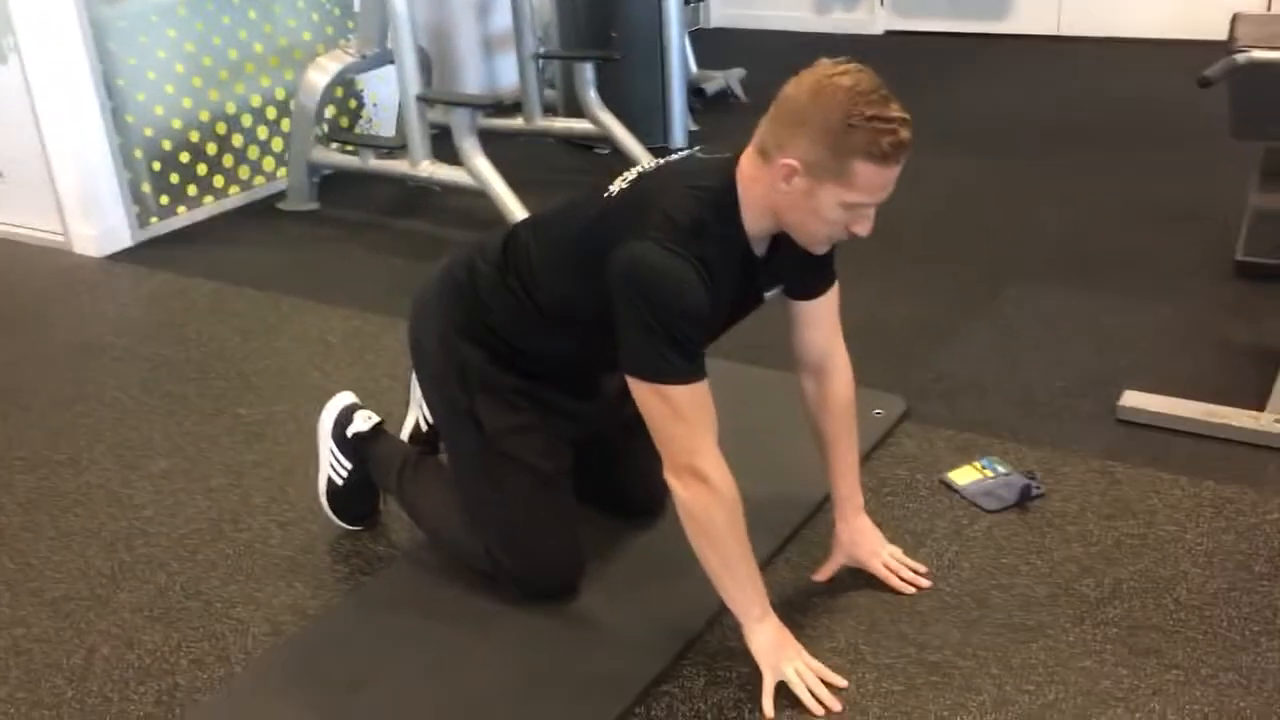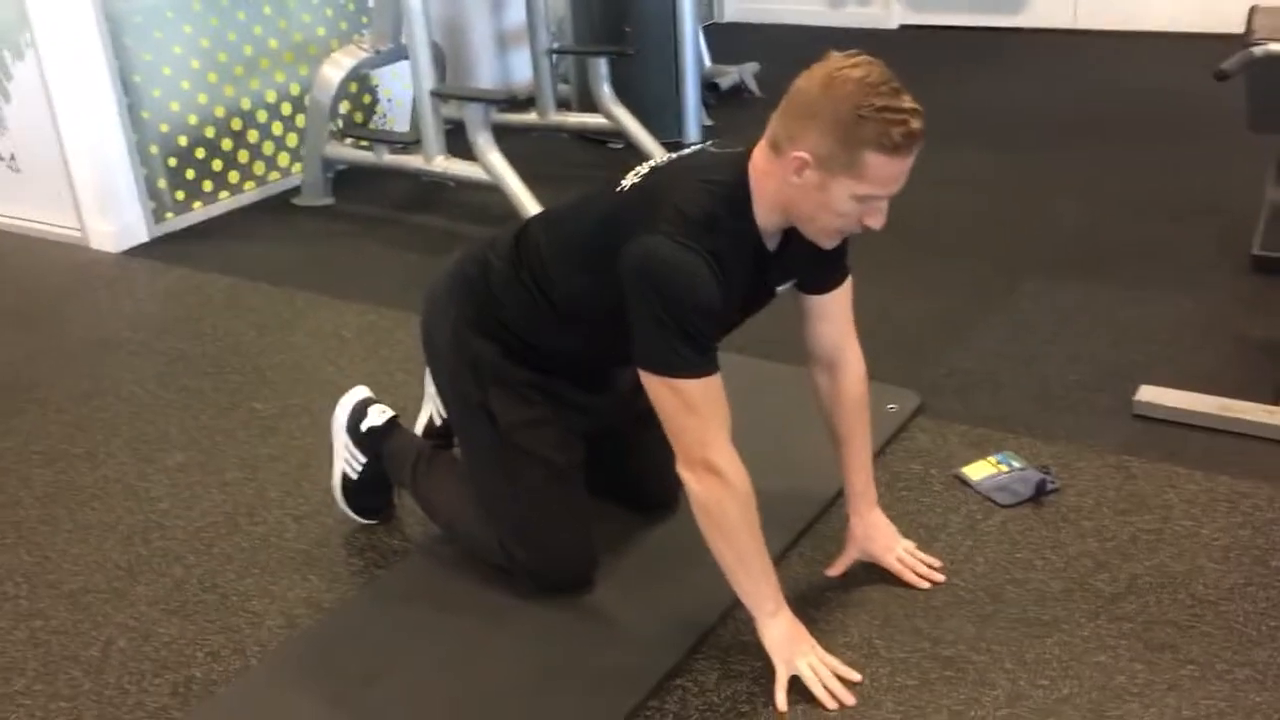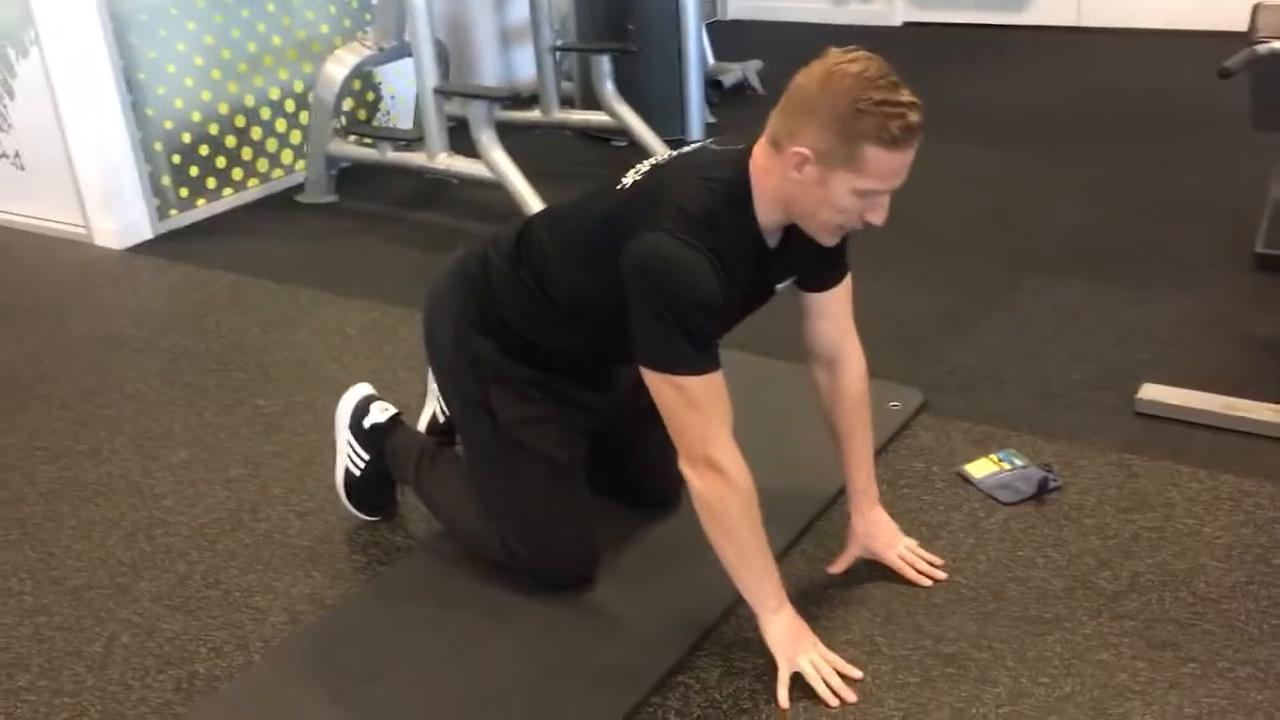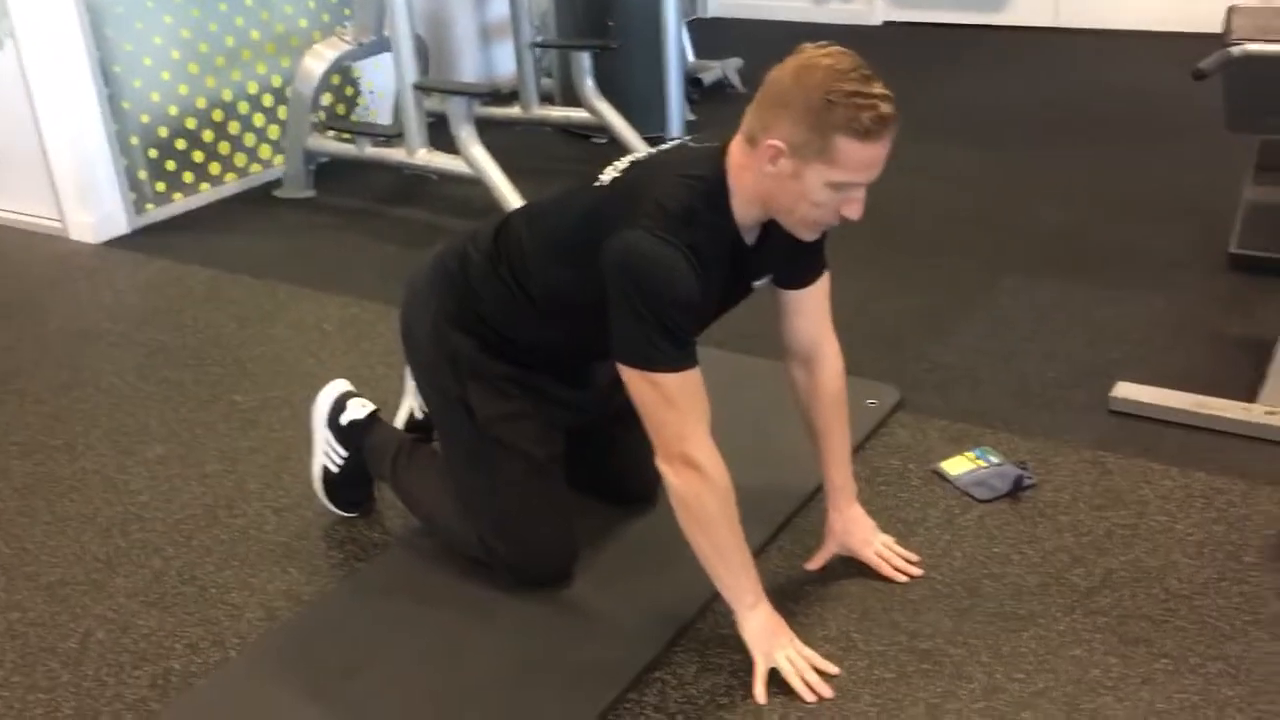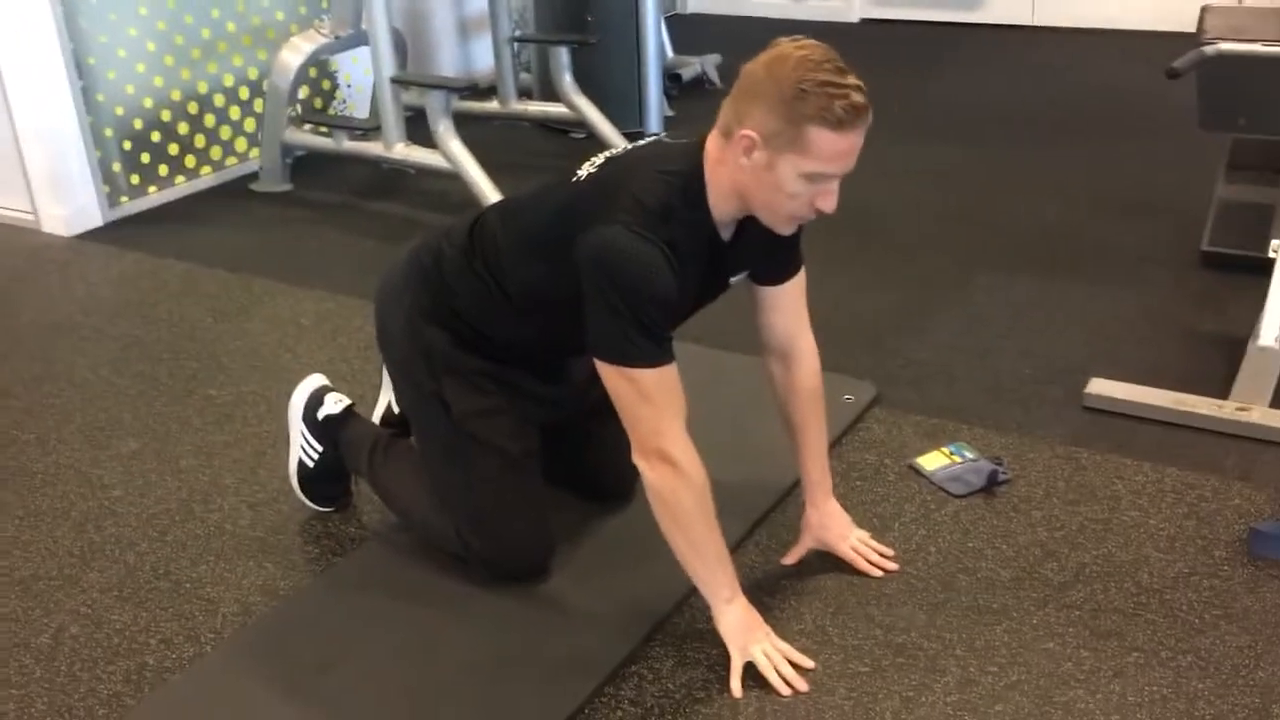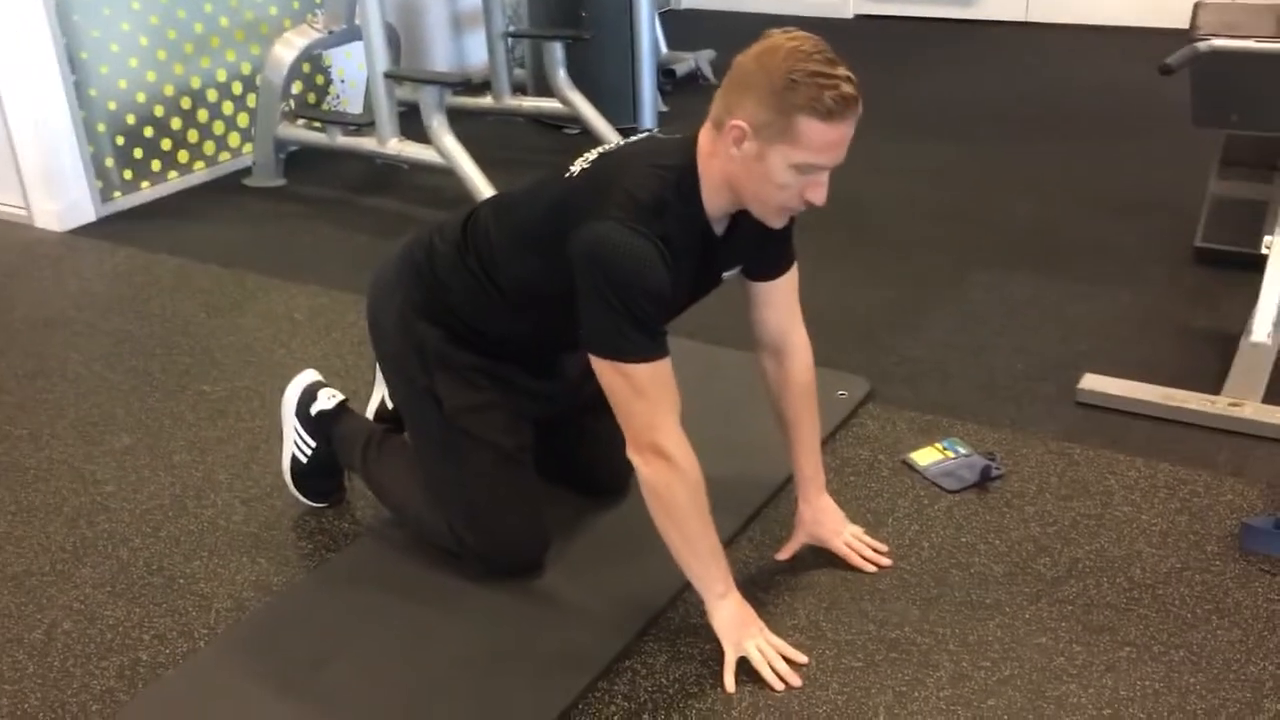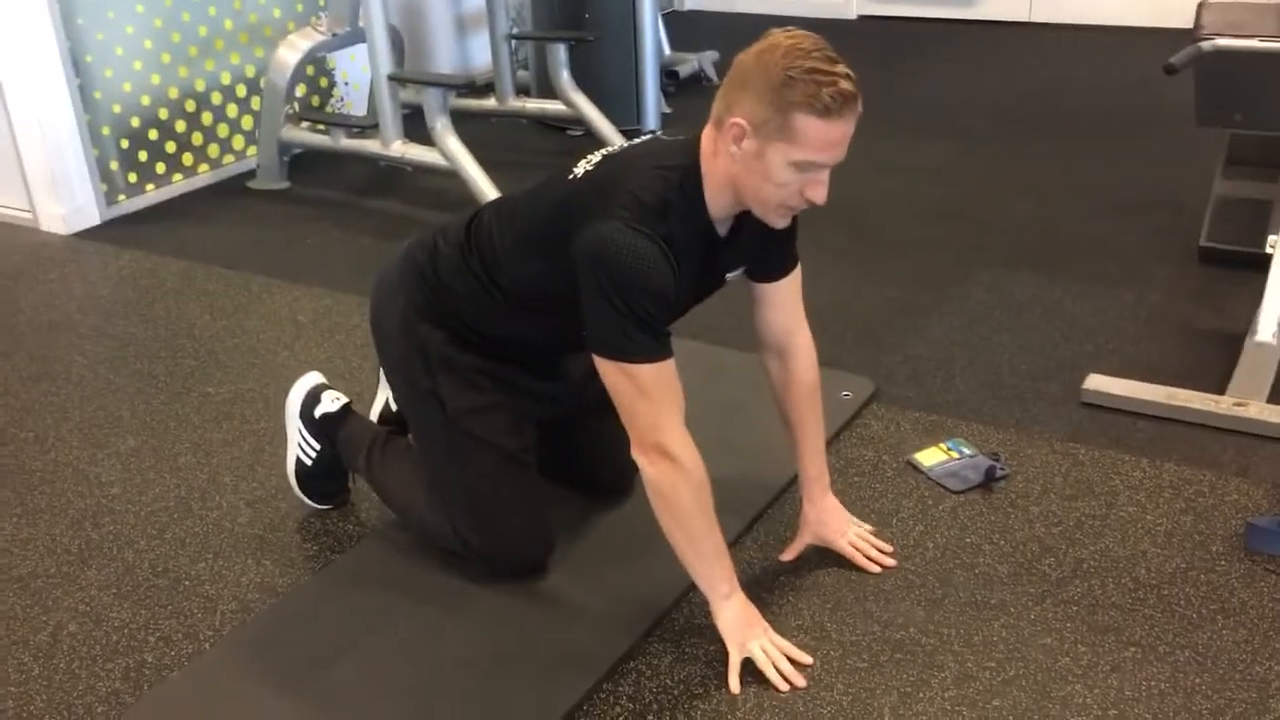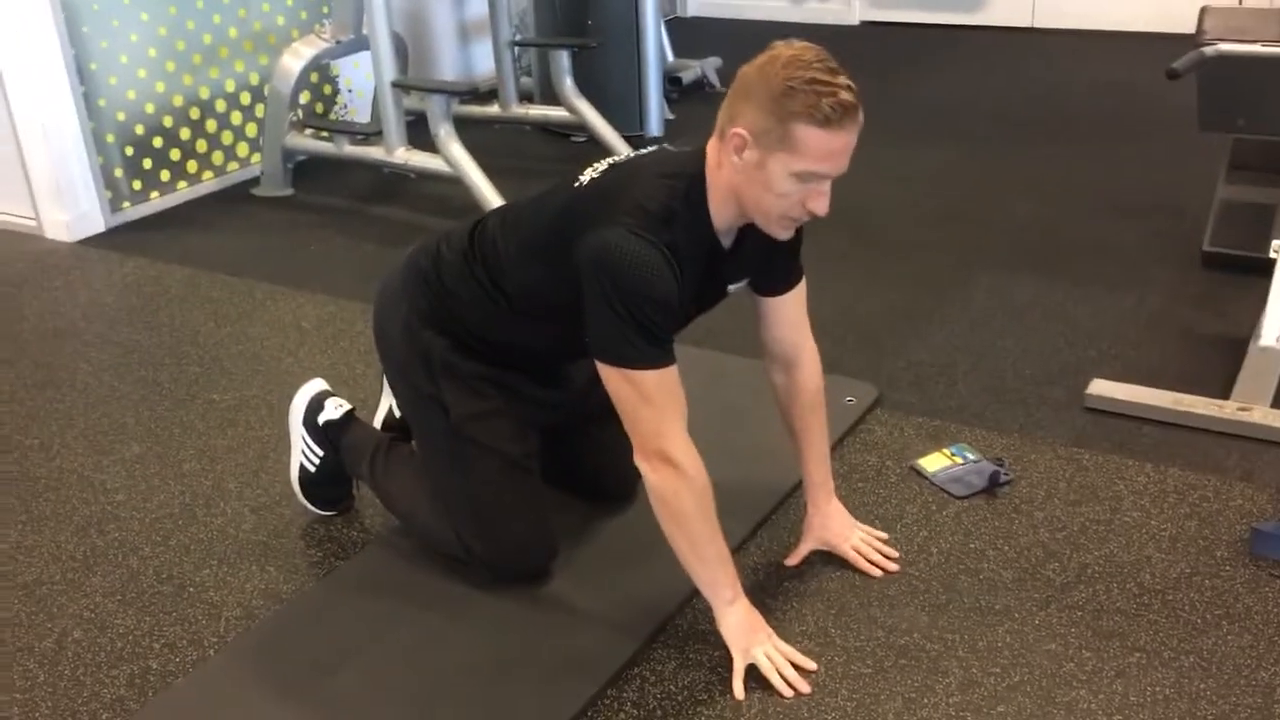
dt=0.1s
person 1, frame 1
left shoulder: (795, 210)
right shoulder: (663, 257)
left elbow: (824, 365)
right elbow: (694, 470)
left wrist: (852, 520)
right wrist: (762, 627)
left hip: (572, 344)
right hip: (476, 339)
left knee: (639, 498)
right knee: (542, 569)
left ankle: (449, 419)
right ankle: (368, 446)
person 1, frame 2
left shoulder: (808, 205)
right shoulder: (675, 251)
left elbow: (836, 360)
right elbow: (707, 463)
left wrist: (866, 514)
right wrist: (775, 620)
left hip: (585, 338)
right hip: (488, 333)
left knee: (653, 492)
right knee: (556, 561)
left ankle: (499, 422)
right ankle: (382, 440)
person 1, frame 3
left shoulder: (810, 201)
right shoulder: (676, 249)
left elbow: (837, 357)
right elbow: (709, 459)
left wrist: (866, 511)
right wrist: (776, 617)
left hip: (586, 334)
right hip: (490, 332)
left knee: (655, 488)
right knee: (558, 559)
left ankle: (467, 413)
right ankle: (384, 438)
person 1, frame 4
left shoulder: (788, 200)
right shoulder: (655, 246)
left elbow: (814, 354)
right elbow: (686, 456)
left wrist: (844, 508)
right wrist: (754, 613)
left hip: (564, 333)
right hip: (468, 329)
left knee: (632, 485)
right knee: (536, 555)
left ankle: (469, 415)
right ankle: (363, 434)
person 1, frame 5
left shoulder: (765, 196)
right shoulder: (630, 242)
left elbow: (791, 350)
right elbow: (663, 452)
left wrist: (820, 504)
right wrist: (729, 608)
left hip: (540, 328)
right hip: (442, 324)
left knee: (609, 481)
right knee: (513, 550)
left ankle: (418, 407)
right ankle: (338, 429)
person 1, frame 6
left shoulder: (759, 193)
right shoulder: (624, 237)
left elbow: (784, 345)
right elbow: (658, 446)
left wrist: (814, 499)
right wrist: (724, 603)
left hip: (532, 325)
right hip: (435, 321)
left knee: (603, 476)
right knee: (507, 545)
left ankle: (470, 412)
right ankle: (332, 425)
person 1, frame 7
left shoulder: (761, 195)
right shoulder: (627, 238)
left elbow: (787, 346)
right elbow: (662, 447)
left wrist: (818, 500)
right wrist: (728, 603)
left hip: (536, 329)
right hip: (438, 322)
left knee: (609, 476)
right knee: (512, 546)
right ankle: (335, 428)
person 1, frame 8
left shoulder: (766, 205)
right shoulder: (631, 245)
left elbow: (792, 356)
right elbow: (664, 453)
left wrist: (823, 504)
right wrist: (732, 608)
left hip: (539, 335)
right hip: (440, 329)
left knee: (611, 482)
right knee: (514, 551)
left ankle: (469, 422)
right ankle: (338, 435)
